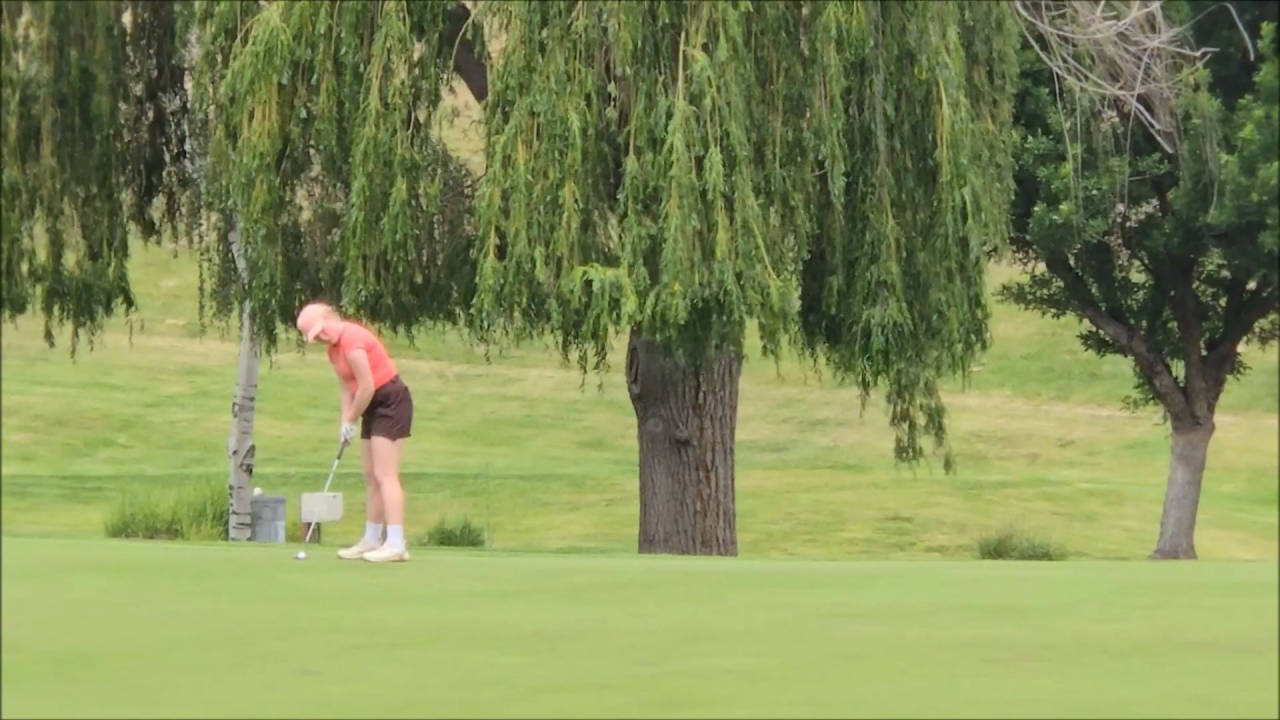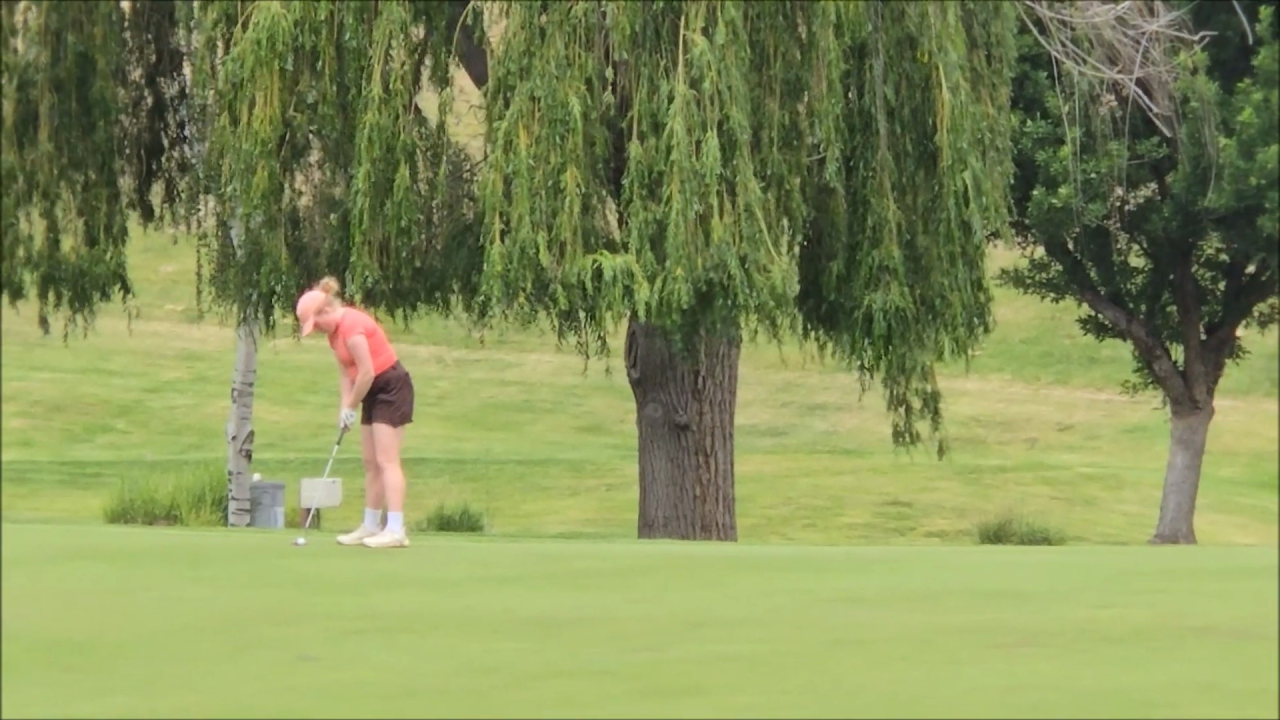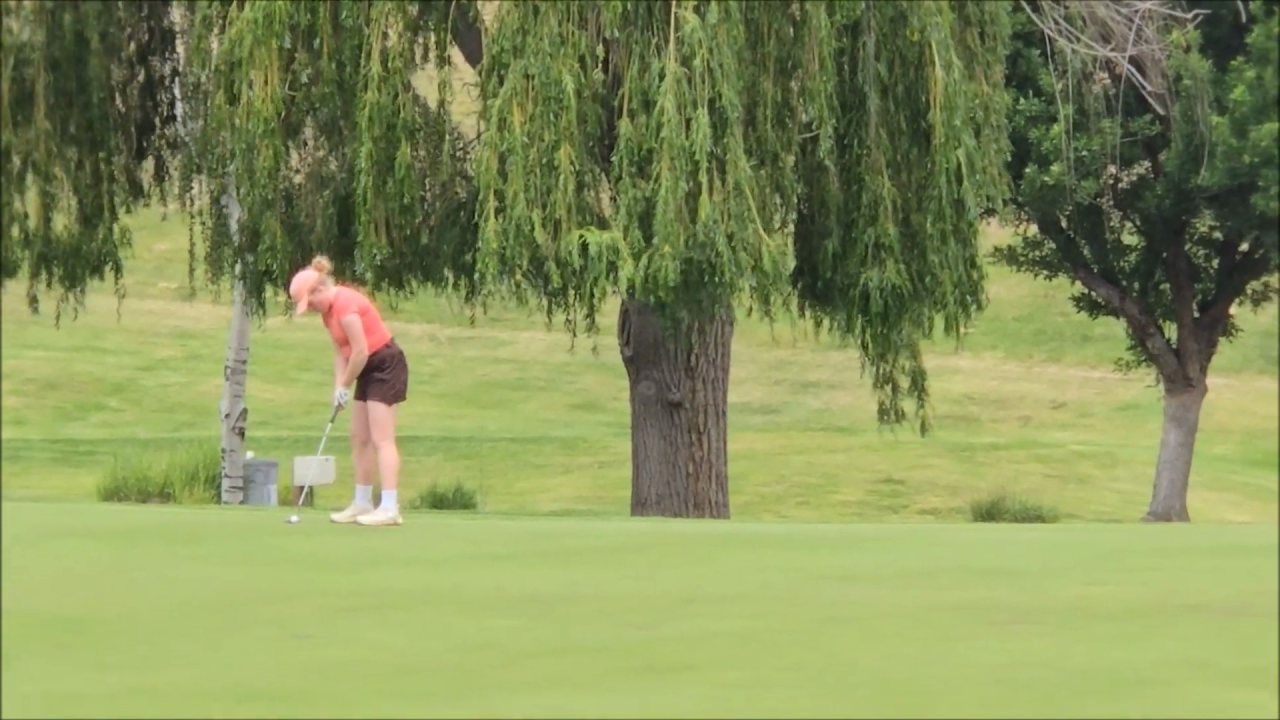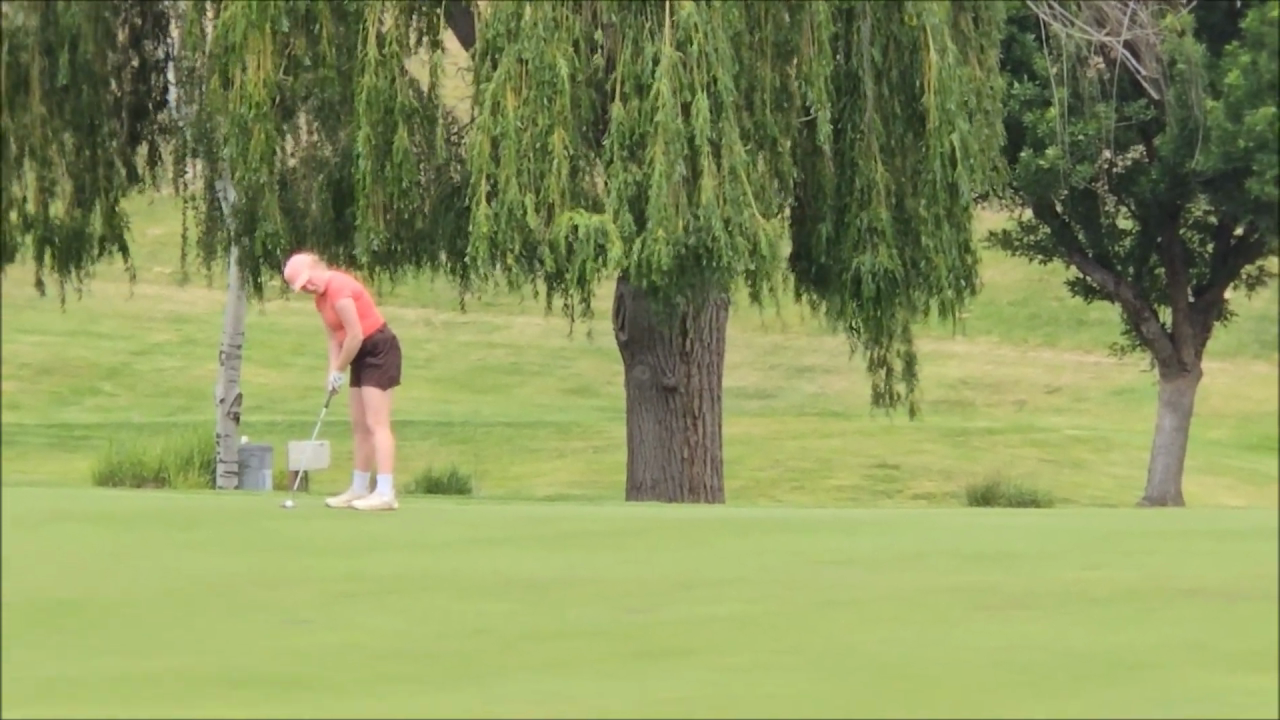
dt=0.7s
person 1, frame 1
left shoulder: (351, 339)
right shoulder: (334, 348)
left elbow: (367, 387)
right elbow: (347, 387)
left wrist: (351, 420)
right wrist: (345, 422)
left hip: (390, 403)
right hip: (374, 407)
left knee: (385, 475)
right knee: (371, 477)
left ankle: (396, 544)
right ankle: (371, 540)
person 1, frame 2
left shoulder: (351, 325)
right shoulder: (335, 332)
left elbow: (367, 373)
right elbow: (347, 373)
left wrist: (351, 407)
right wrist: (345, 408)
left hip: (392, 389)
right hip: (374, 393)
left knee: (386, 461)
right knee: (371, 462)
left ankle: (396, 530)
right ankle: (371, 526)
person 1, frame 3
left shoulder: (344, 304)
right shoulder: (328, 311)
left elbow: (361, 351)
right elbow: (341, 352)
left wrist: (345, 385)
right wrist: (339, 386)
left hip: (386, 366)
right hip: (368, 371)
left knee: (381, 439)
right knee: (359, 439)
left ankle: (389, 508)
right ankle: (362, 503)
person 1, frame 4
left shoulder: (339, 287)
right shoulder: (321, 297)
left elbow: (355, 335)
right elbow: (334, 336)
left wrist: (339, 369)
right wrist: (333, 371)
left hip: (379, 352)
right hip: (362, 356)
left knee: (376, 424)
right knee: (360, 425)
left ankle: (385, 492)
right ankle: (359, 488)
